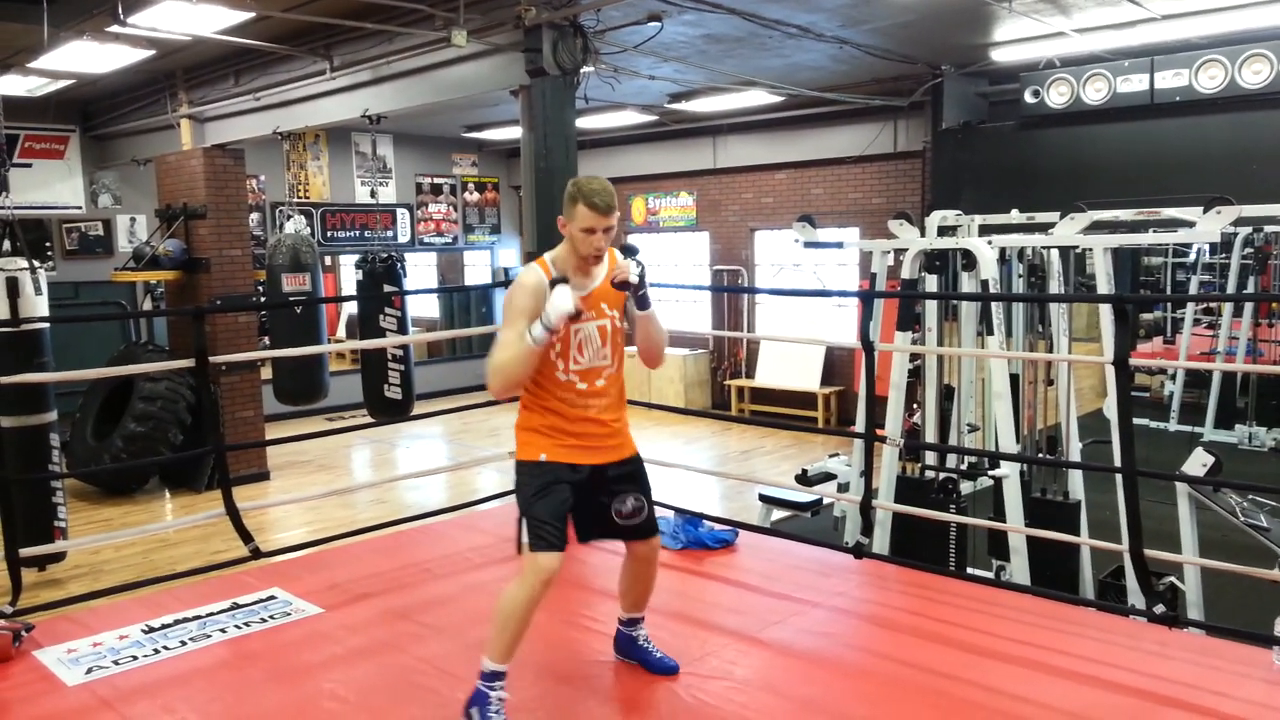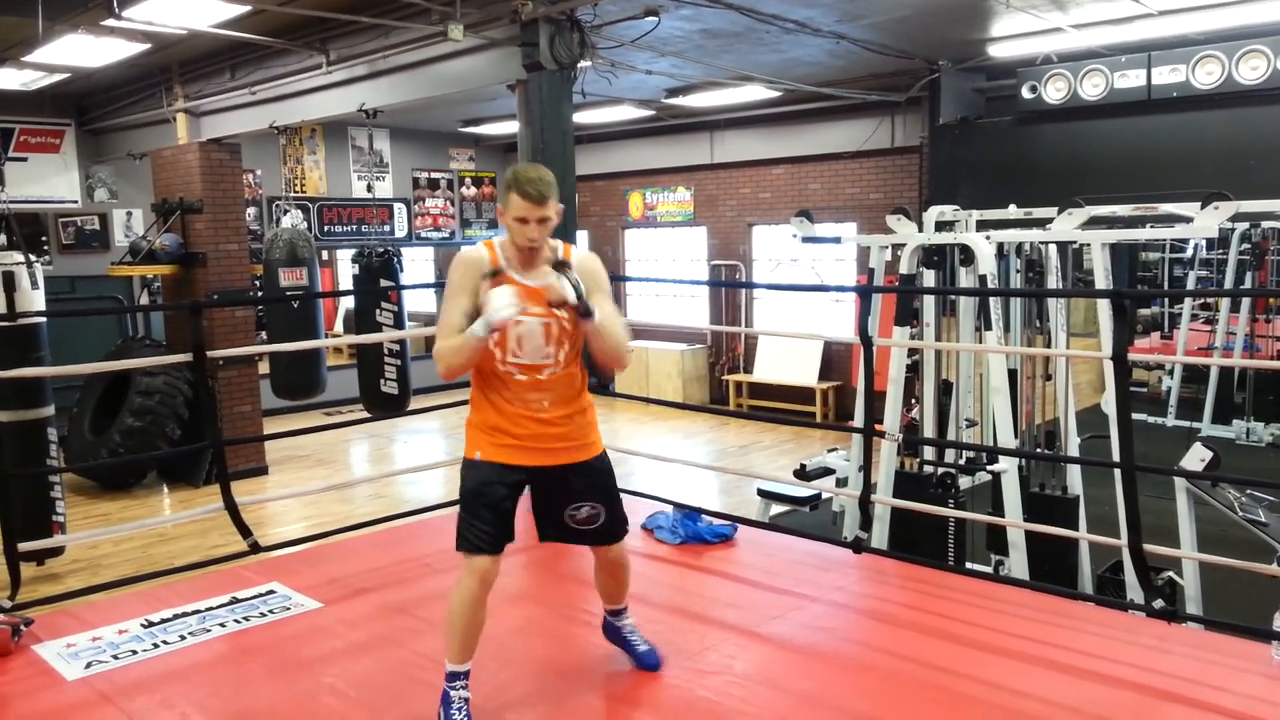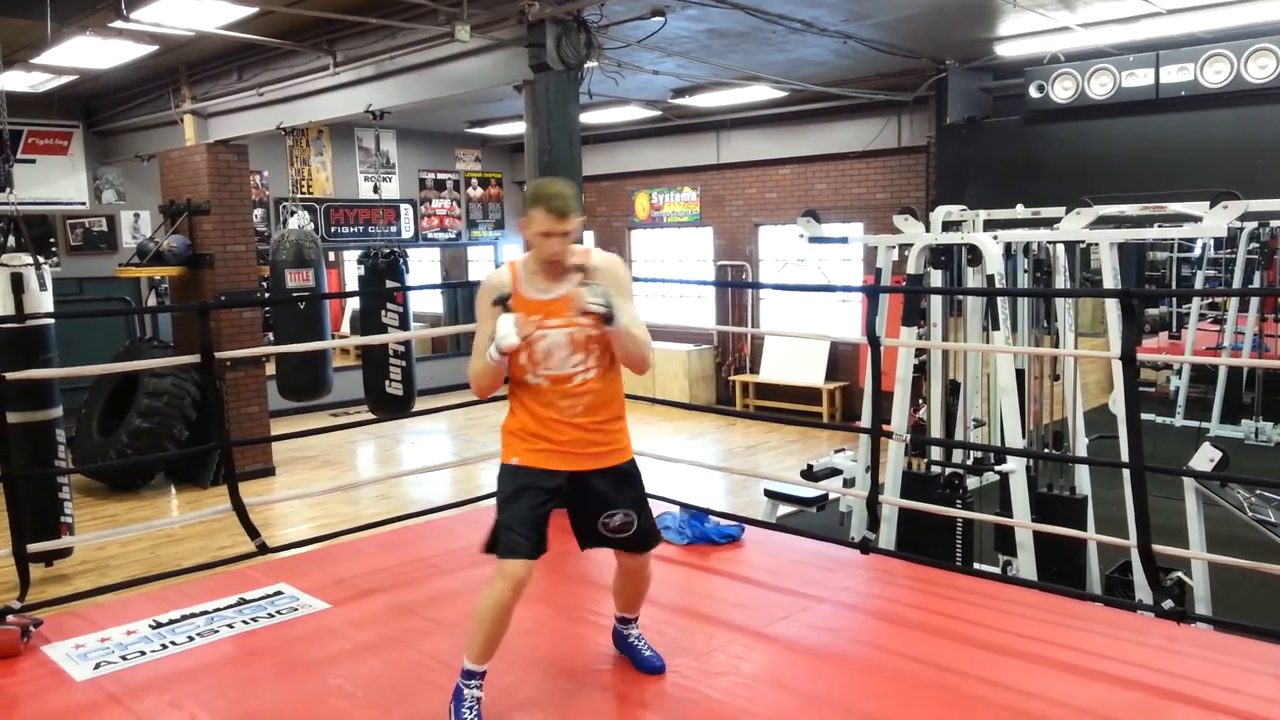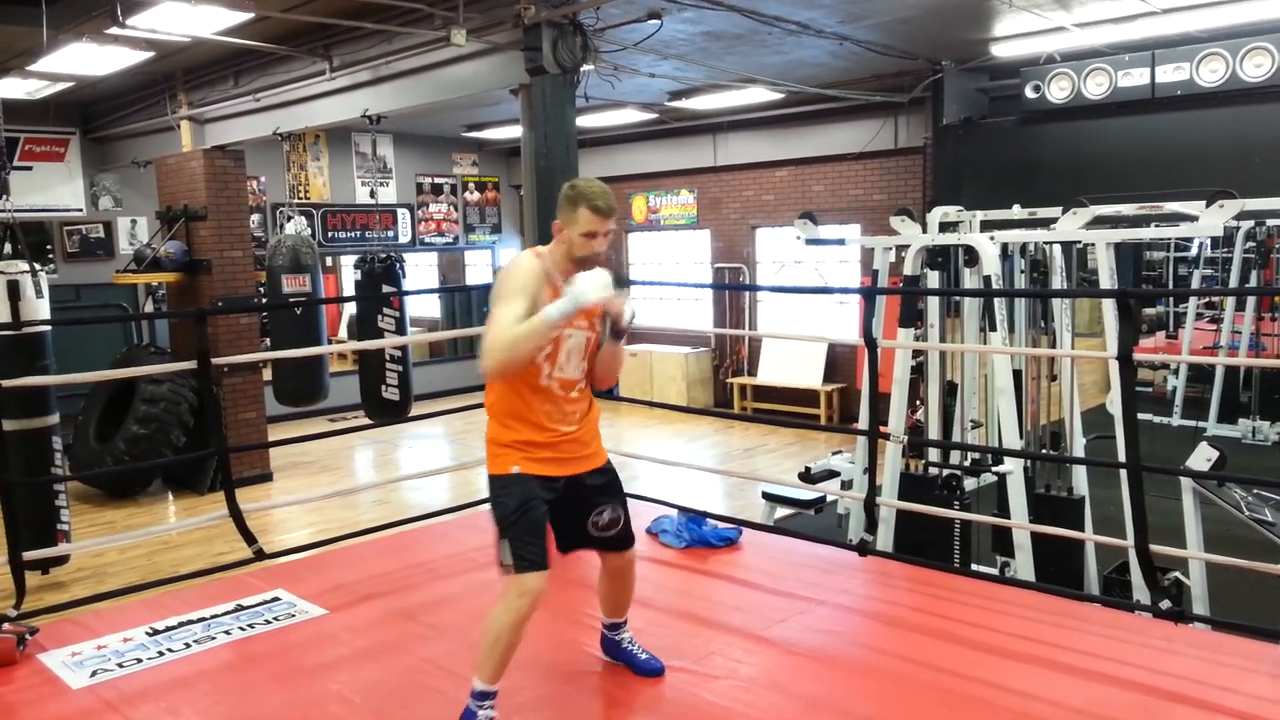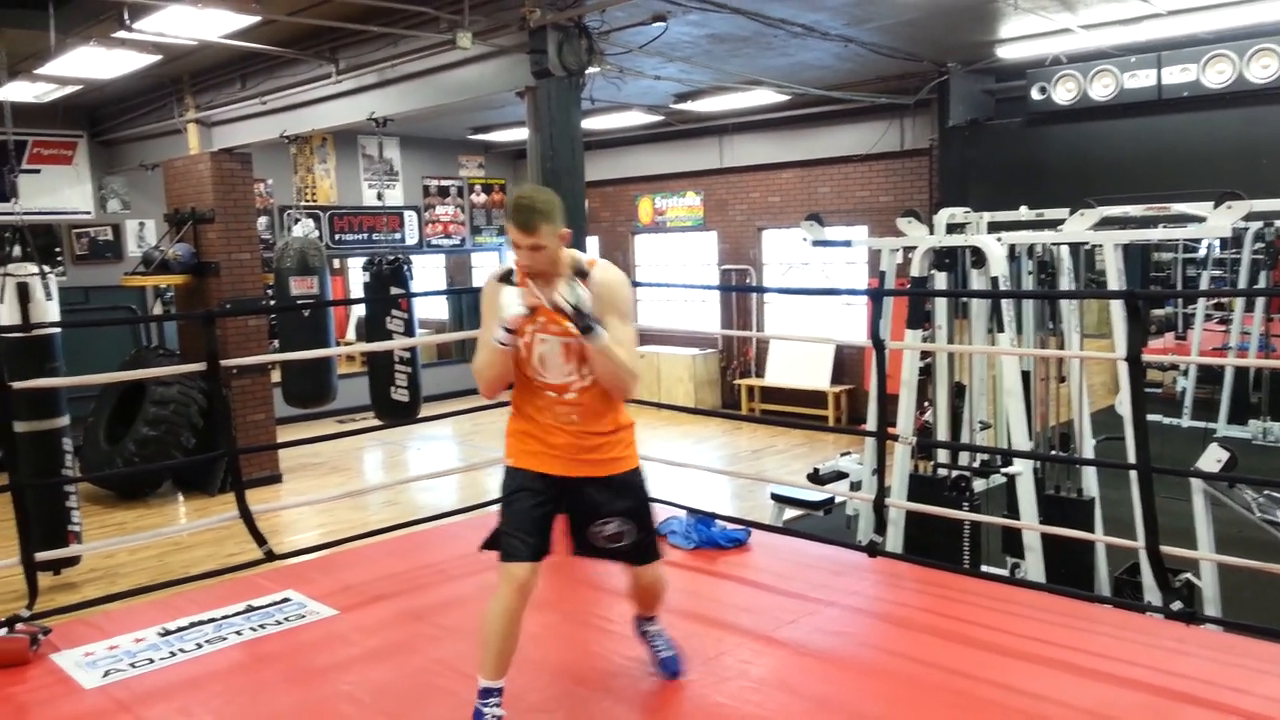
dt=0.4s
person 1, frame 1
left shoulder: (622, 267)
right shoulder: (532, 284)
left elbow: (654, 357)
right elbow: (498, 383)
left wrist: (639, 298)
right wrist: (550, 321)
left hip: (612, 443)
right hip: (548, 447)
left knee: (647, 545)
right knee: (539, 568)
left ankle: (630, 634)
person 1, frame 2
left shoulder: (583, 265)
right shoulder: (474, 264)
left elbow: (617, 358)
right elbow: (445, 365)
left wrist: (582, 306)
right wrist: (486, 324)
left hip: (573, 441)
right hip: (496, 445)
left knee: (612, 549)
right knee: (478, 570)
left ankle: (616, 622)
person 1, frame 3
left shoulder: (606, 268)
right shoulder: (499, 286)
left elbow: (641, 362)
right elbow: (480, 387)
left wrist: (611, 318)
right wrist: (498, 347)
left hip: (605, 450)
right hip: (531, 452)
left knee: (637, 556)
right knee: (510, 576)
left ankle: (626, 631)
person 1, frame 4
left shoulder: (598, 281)
right shoulder: (522, 273)
left elbow: (604, 379)
right elbow: (494, 362)
left wrist: (617, 330)
right wrist: (567, 304)
left hip: (583, 452)
right hip: (520, 457)
left knee: (620, 555)
right knee: (526, 588)
left ankle: (615, 636)
person 1, frame 5
left shoulder: (607, 282)
right shoulder: (501, 287)
left elbow: (625, 383)
right elbow: (488, 386)
left wrist: (587, 321)
right wrist: (506, 326)
left hip: (606, 458)
right hip: (533, 458)
left knee: (646, 571)
right knee: (515, 579)
left ankle: (648, 625)
